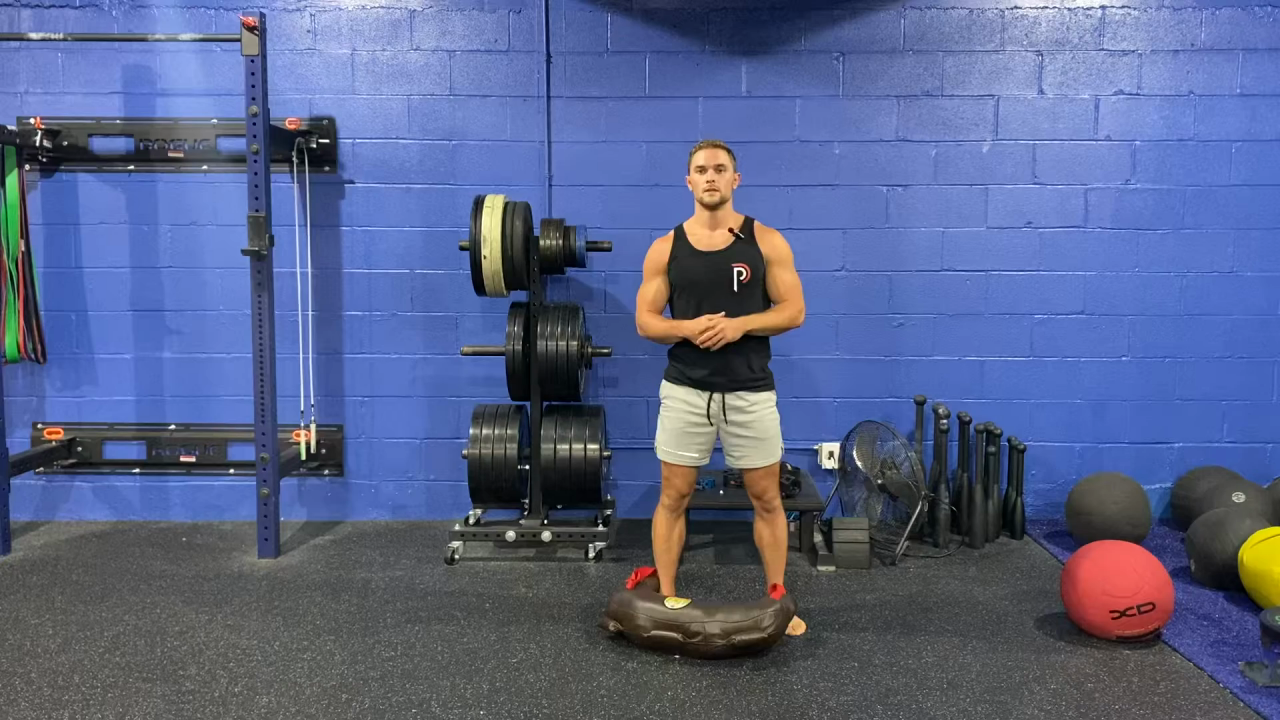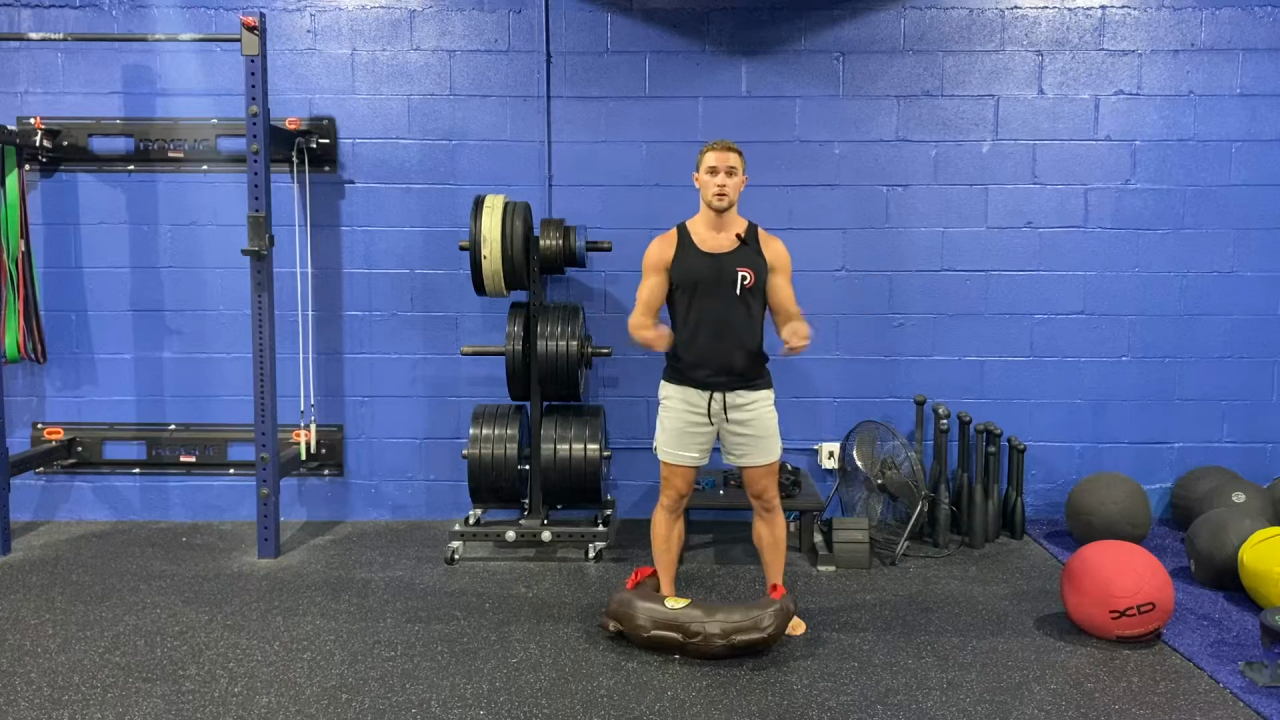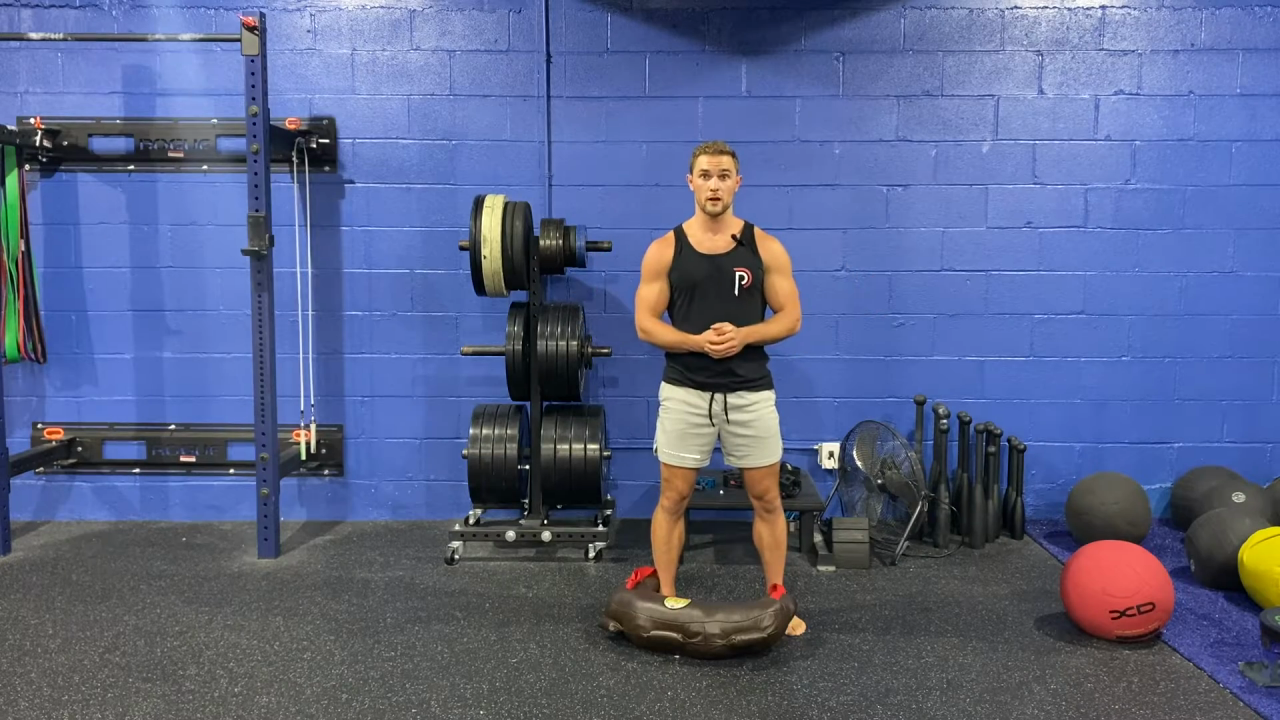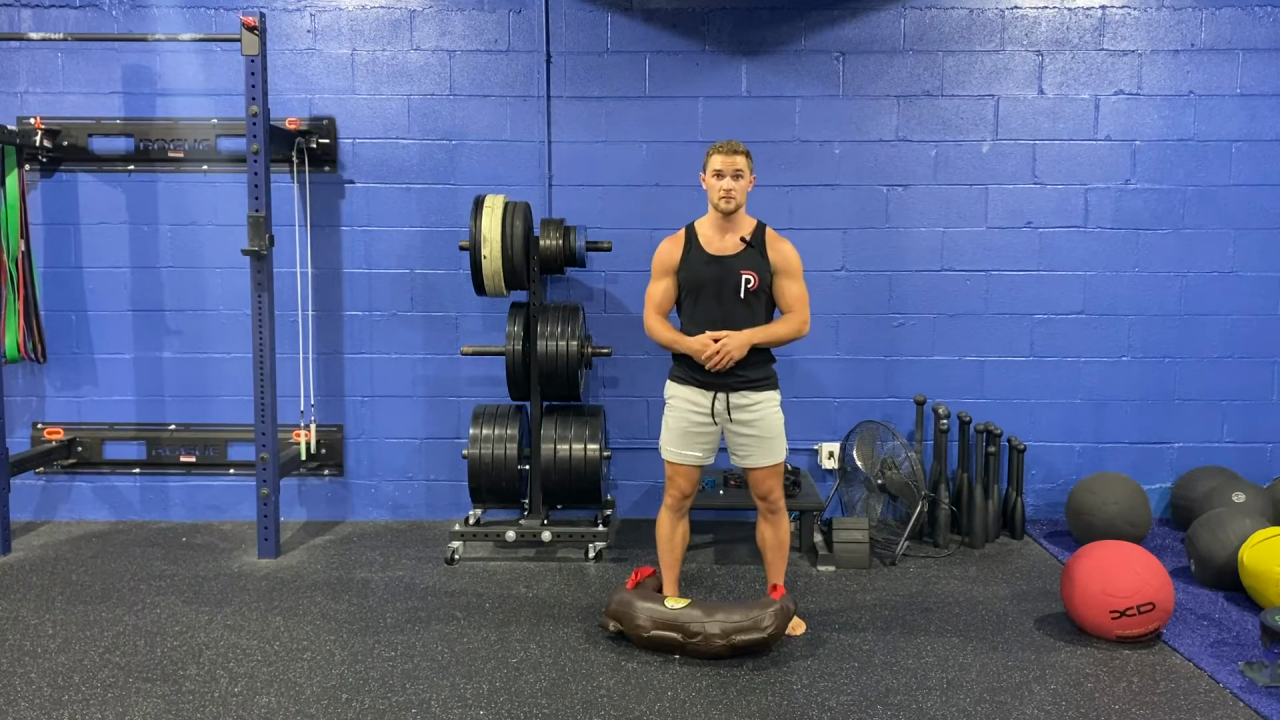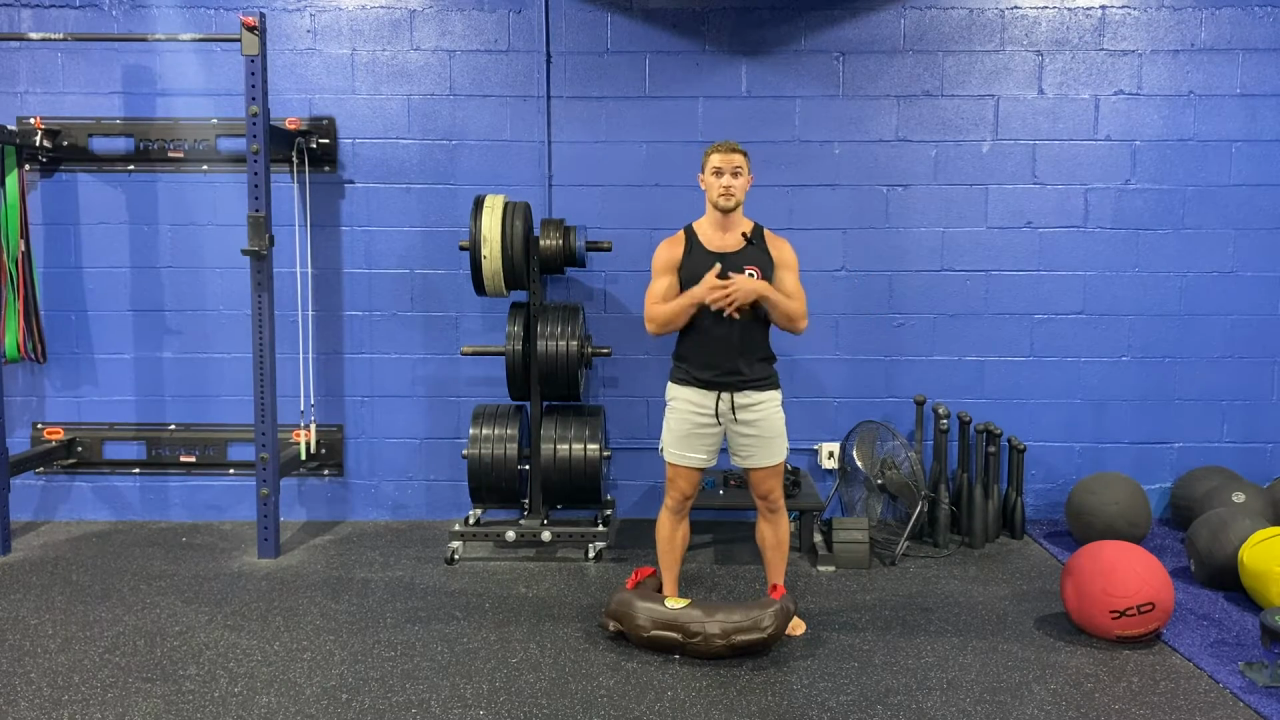
dt=0.7s
person 1, frame 1
left shoulder: (767, 241)
right shoulder: (665, 248)
left elbow: (794, 311)
right elbow: (645, 321)
left wrist: (739, 325)
right wrist: (686, 329)
left hip: (751, 392)
right hip: (684, 390)
left knee: (766, 498)
right knee: (673, 497)
right ankle: (666, 600)
person 1, frame 2
left shoulder: (768, 247)
right shoulder: (666, 246)
left elbow: (786, 314)
right elbow: (641, 316)
left wrist: (797, 331)
right wrist: (648, 334)
left hip: (750, 391)
right hip: (684, 390)
left knee: (765, 498)
right knee: (672, 496)
right ankle: (666, 600)
person 1, frame 3
left shoulder: (765, 246)
right shoulder: (664, 250)
left elbow: (790, 317)
right elbow: (646, 323)
left wrist: (743, 335)
right wrist: (697, 340)
left hip: (751, 392)
right hip: (685, 392)
left knee: (767, 499)
right knee: (673, 498)
right ankle: (666, 600)
person 1, frame 4
left shoulder: (777, 249)
right shoulder: (674, 247)
left elbow: (799, 320)
right elbow: (653, 319)
left wrist: (746, 338)
right wrist: (691, 344)
left hip: (755, 391)
right hip: (689, 390)
left knee: (770, 499)
right knee: (676, 497)
right ankle: (670, 599)
person 1, frame 5
left shoulder: (775, 247)
right shoulder: (675, 248)
left elbow: (797, 322)
right elbow: (655, 324)
left wrist: (764, 293)
right wrist: (697, 296)
left hip: (757, 392)
right hip: (691, 391)
left knee: (770, 499)
right knee: (677, 498)
right ankle: (669, 599)
